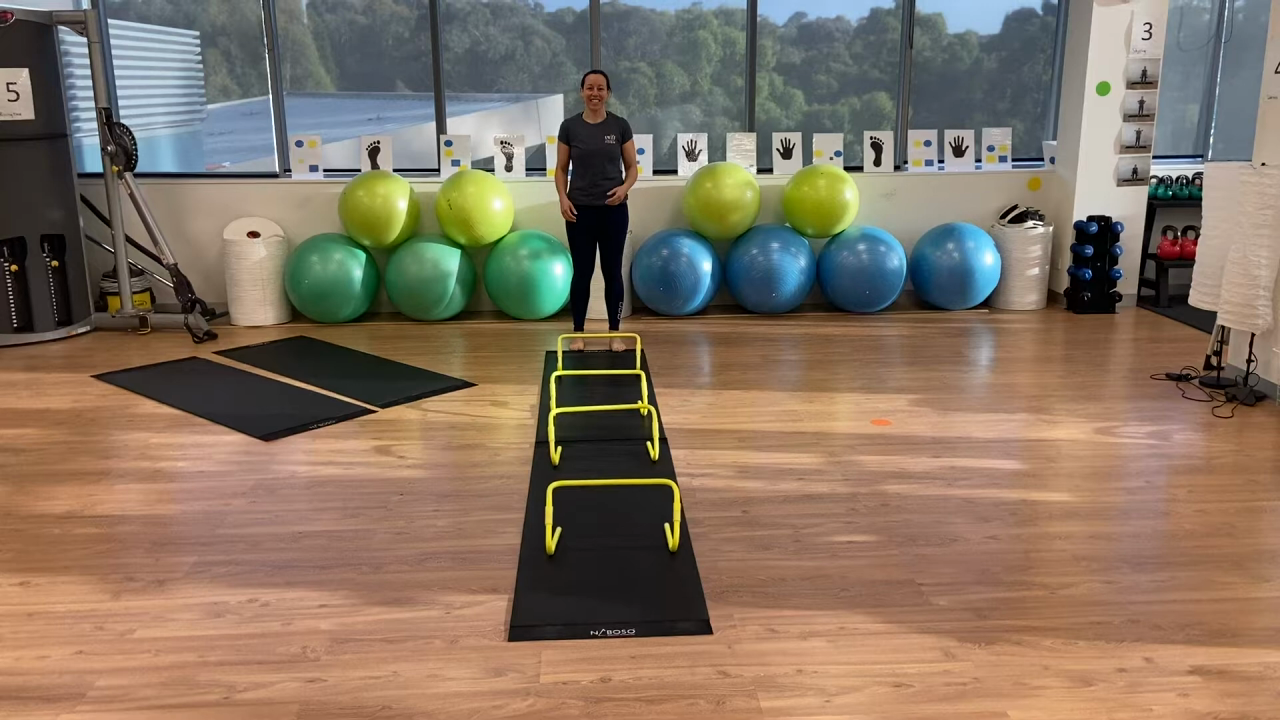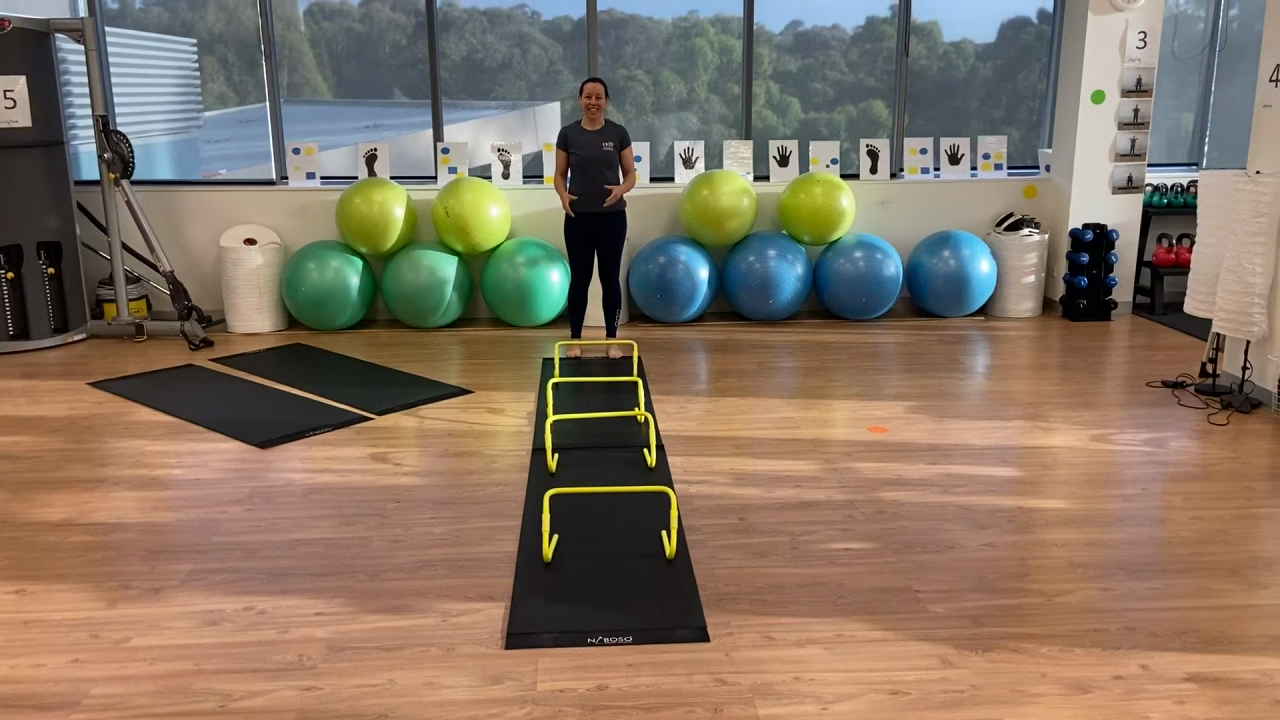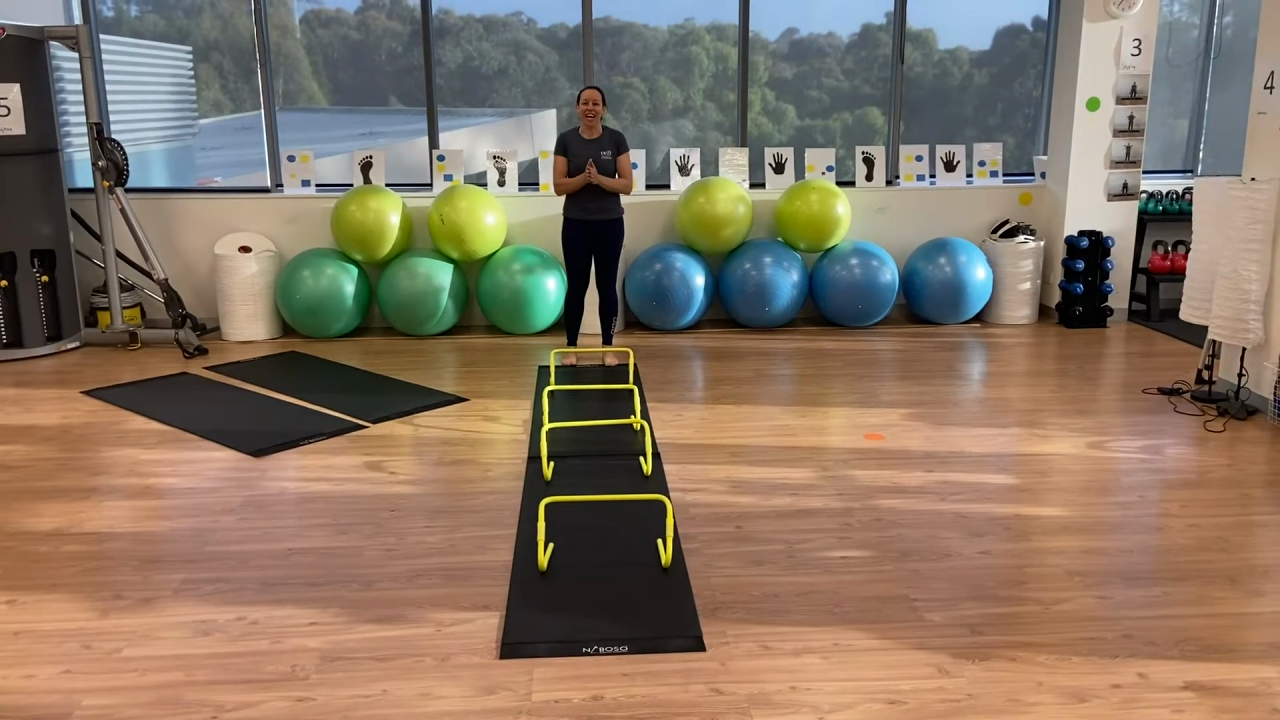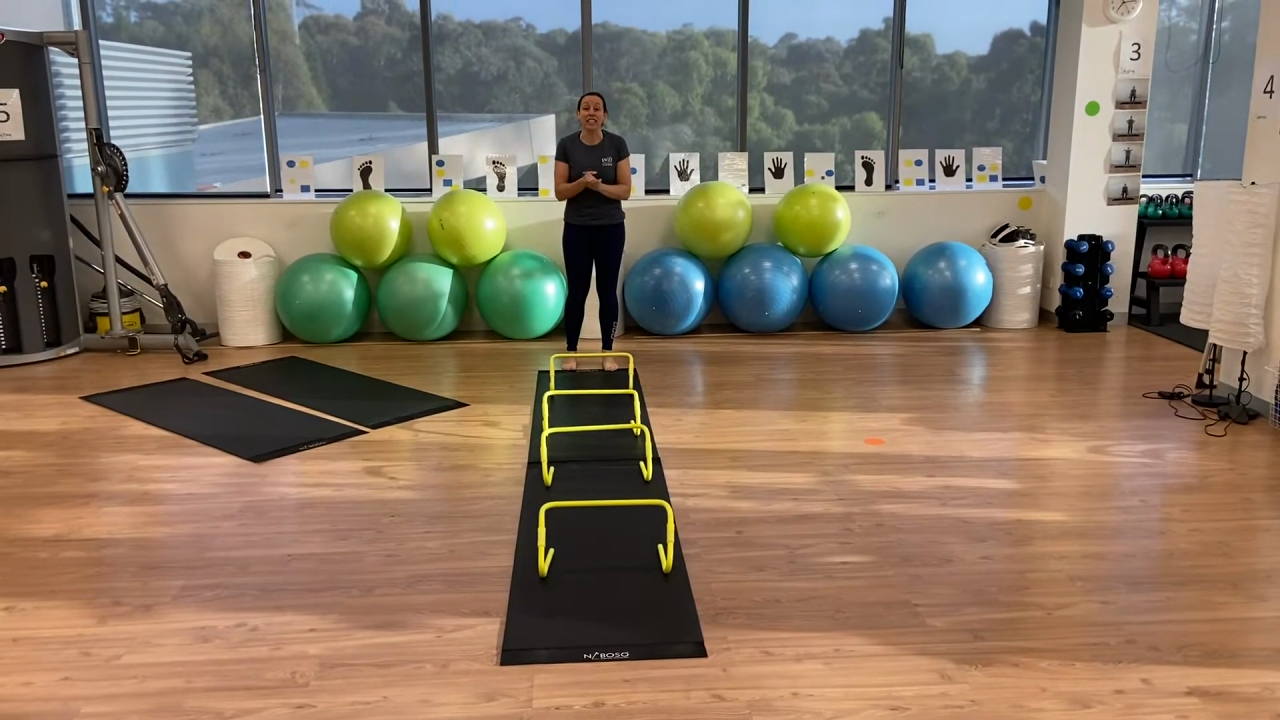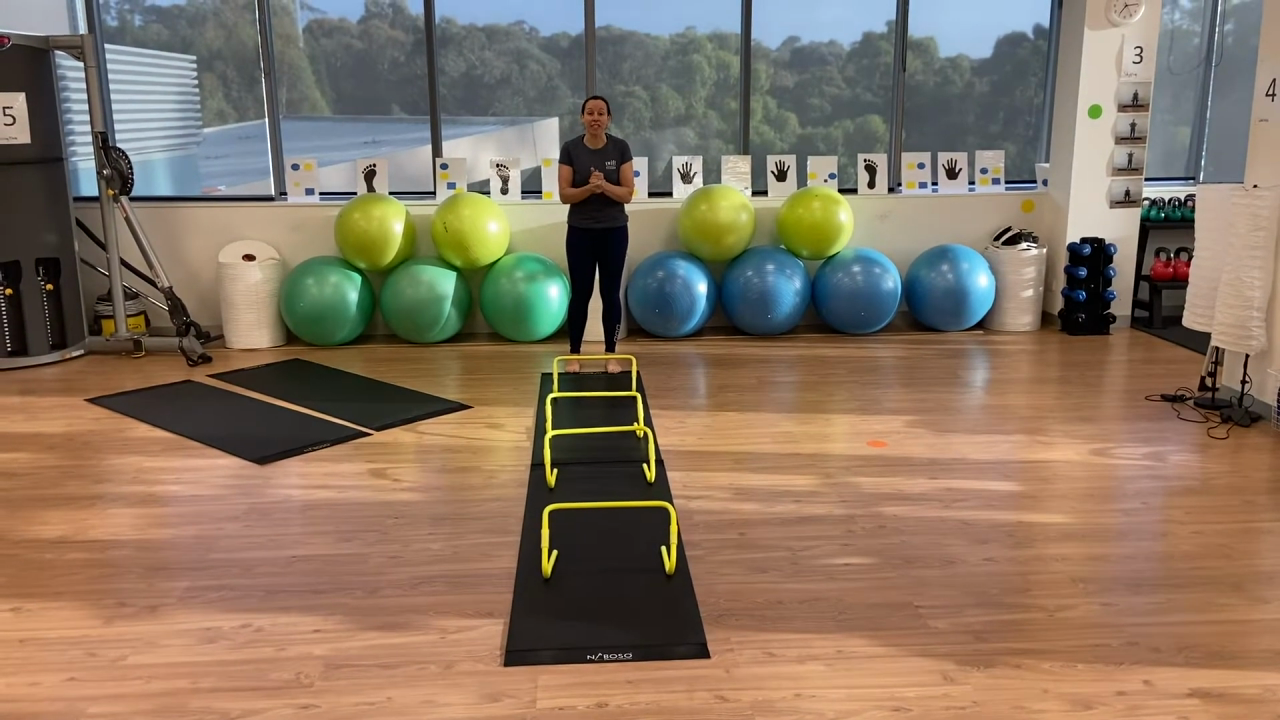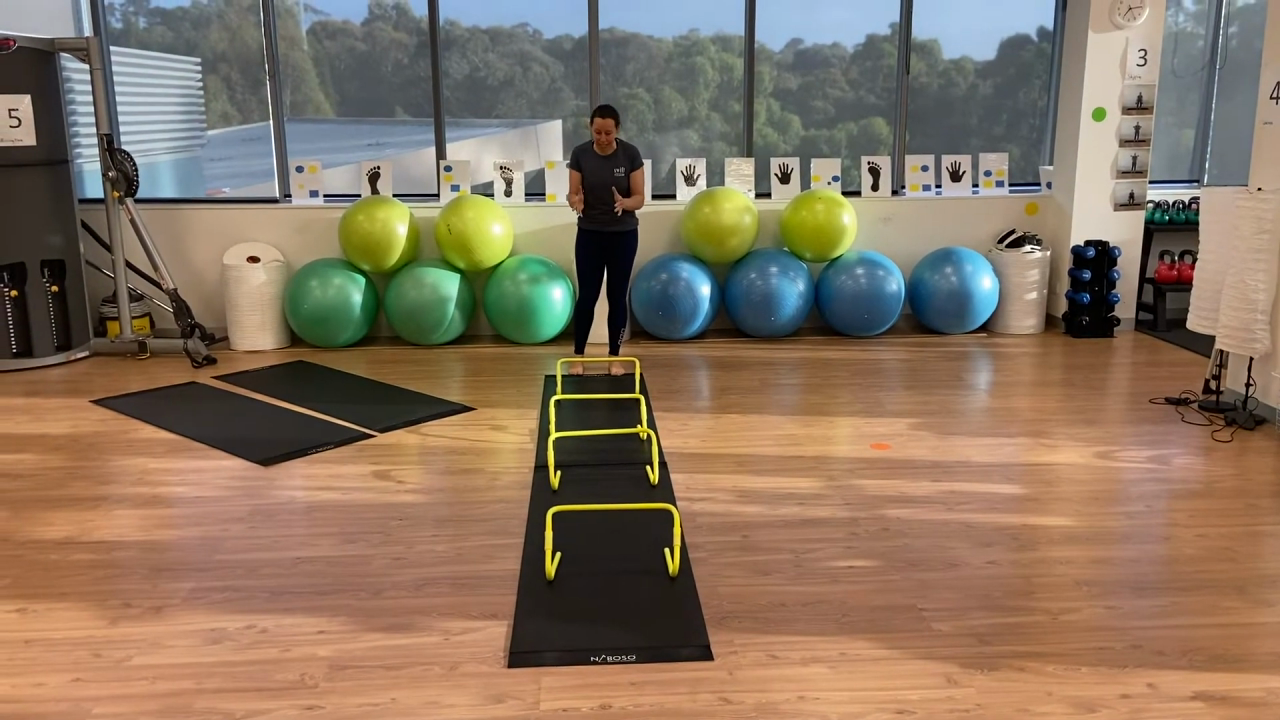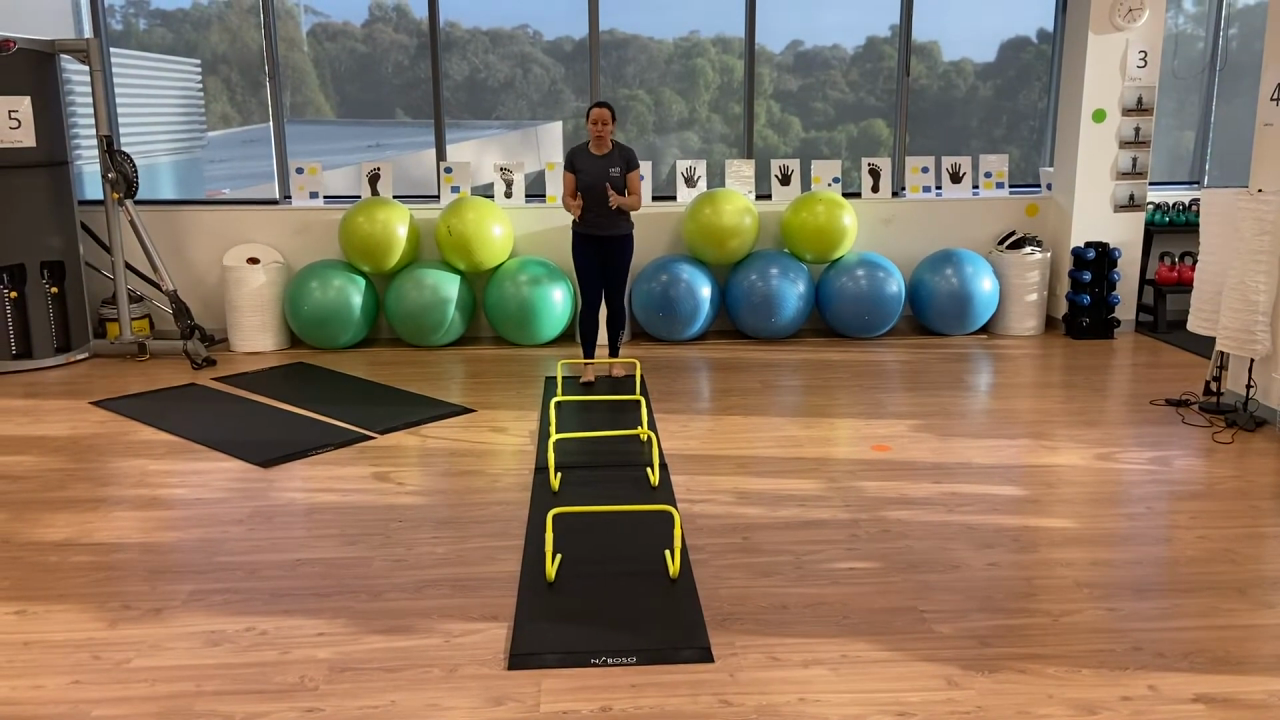
dt=0.7s
person 1, frame 1
left shoulder: (620, 125)
right shoulder: (569, 126)
left elbow: (632, 167)
right elbow: (561, 169)
left wrist: (624, 187)
right wrist: (563, 197)
left hip: (613, 210)
right hip: (580, 210)
left knee: (612, 271)
right knee: (582, 272)
left ankle: (614, 332)
right ankle: (578, 332)
person 1, frame 2
left shoulder: (618, 132)
right shoulder: (568, 133)
left elbow: (630, 174)
right elbow: (559, 174)
left wrist: (621, 189)
right wrist: (563, 194)
left hip: (612, 216)
right hip: (578, 217)
left knee: (610, 278)
right knee: (579, 278)
left ankle: (612, 339)
right ankle: (575, 339)
person 1, frame 3
left shoulder: (616, 139)
right shoulder: (565, 140)
left elbow: (627, 184)
right elbow: (558, 186)
left wrist: (599, 178)
right wrist: (583, 177)
left hip: (610, 223)
right hip: (576, 223)
left knee: (607, 285)
right knee: (576, 286)
left ankle: (608, 347)
right ankle: (571, 347)
person 1, frame 4
left shoulder: (617, 144)
right shoulder: (566, 145)
left elbow: (625, 190)
right elbow: (560, 191)
left wrist: (599, 186)
right wrist: (582, 183)
left hip: (610, 227)
right hip: (577, 228)
left knee: (607, 290)
right knee: (577, 291)
left ankle: (608, 352)
right ankle: (571, 352)
person 1, frame 5
left shoulder: (621, 148)
right shoulder: (570, 149)
left elbow: (627, 193)
right elbow: (564, 194)
left wrist: (604, 185)
right wrist: (590, 187)
left hip: (614, 230)
right hip: (580, 231)
left knee: (611, 293)
right knee: (580, 293)
left ankle: (611, 354)
right ankle: (574, 354)
person 1, frame 6
left shoulder: (631, 154)
right shoulder: (580, 154)
left elbow: (639, 198)
right elbow: (573, 194)
left wrist: (624, 203)
right wrist: (576, 202)
left hip: (623, 234)
right hip: (589, 234)
left knee: (617, 296)
right knee: (587, 296)
left ankle: (614, 356)
right ankle: (578, 355)
person 1, frame 7
left shoulder: (626, 155)
right shoulder: (574, 156)
left elbow: (636, 200)
right elbow: (568, 196)
left wrist: (618, 199)
right wrist: (573, 207)
left hip: (619, 238)
right hip: (585, 239)
left knee: (615, 300)
right knee: (590, 301)
left ankle: (615, 358)
right ankle: (588, 364)
